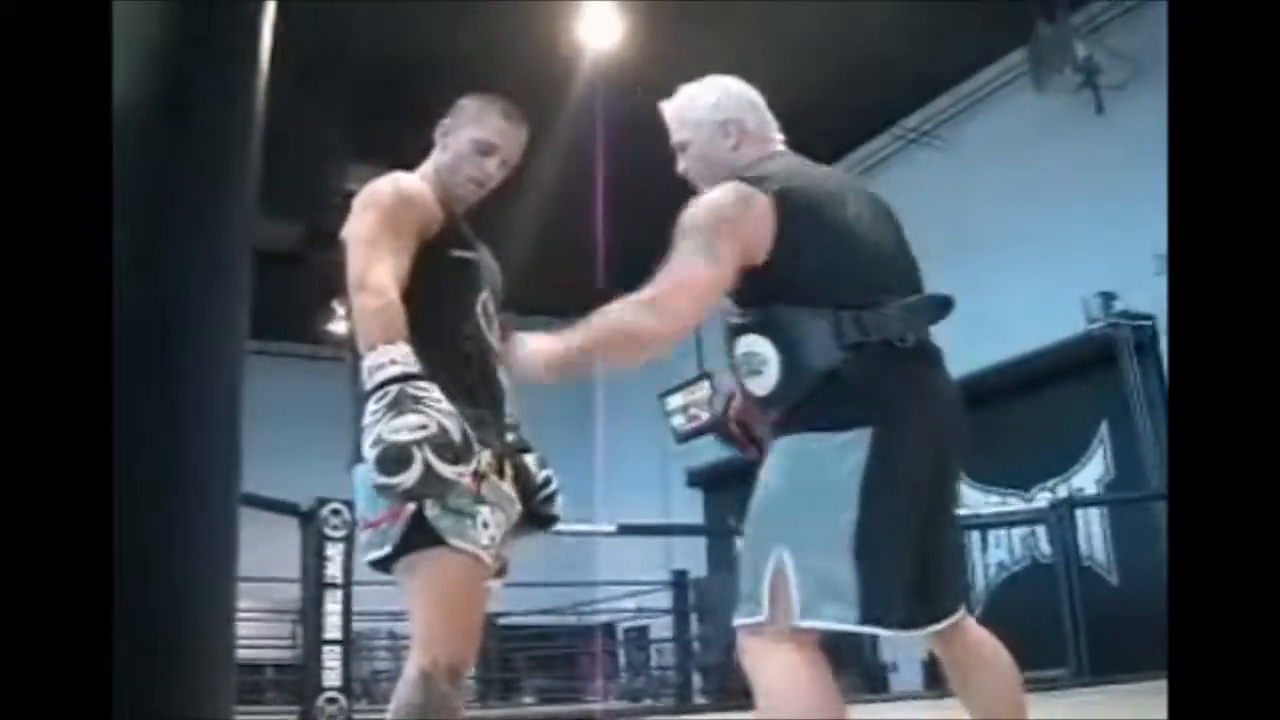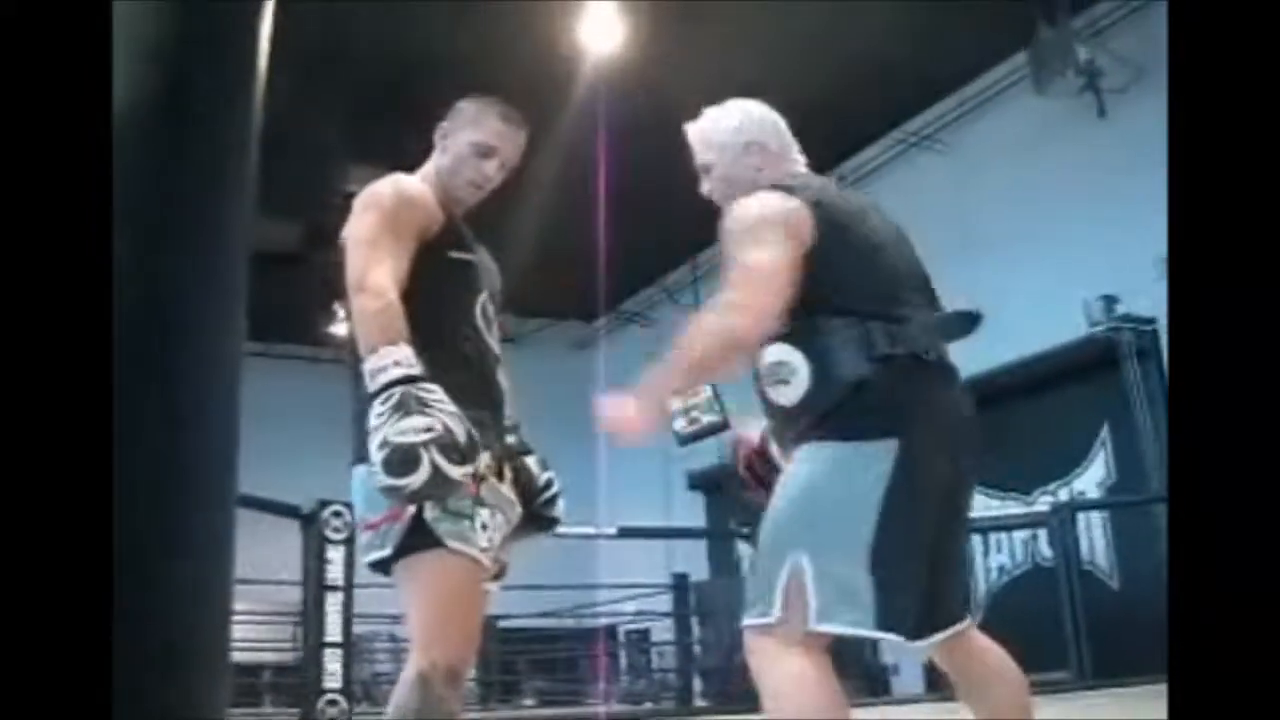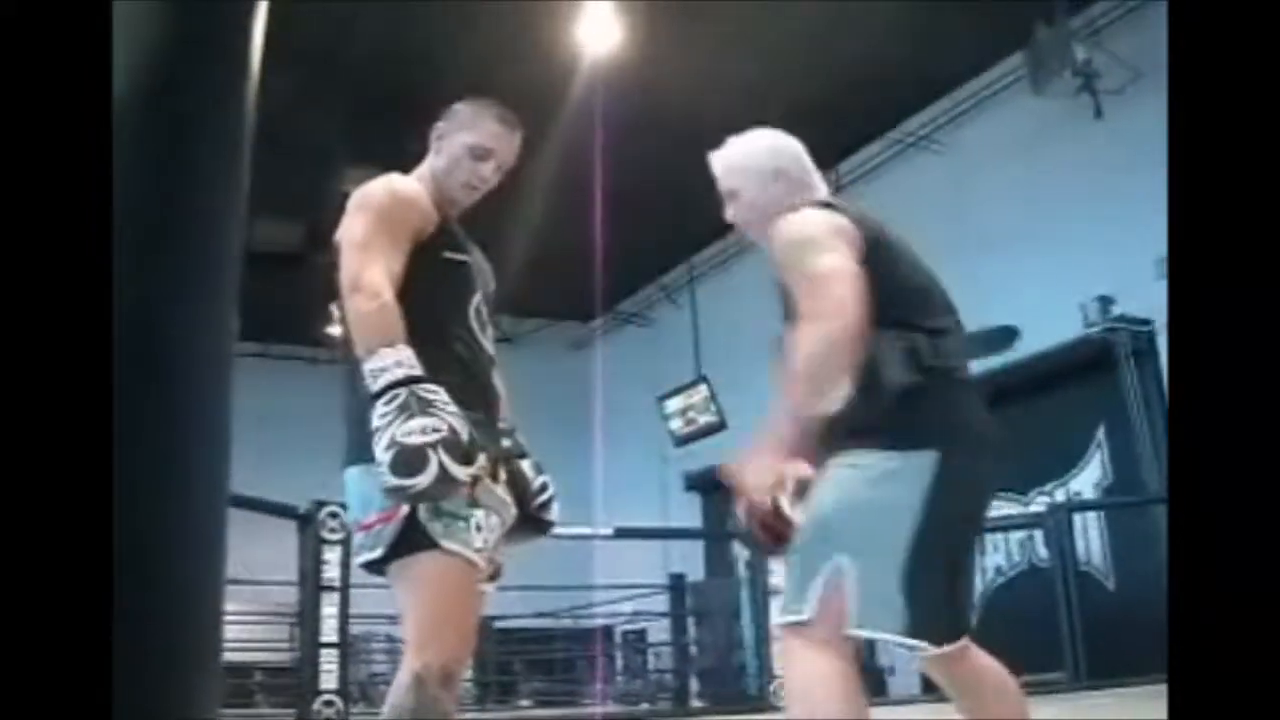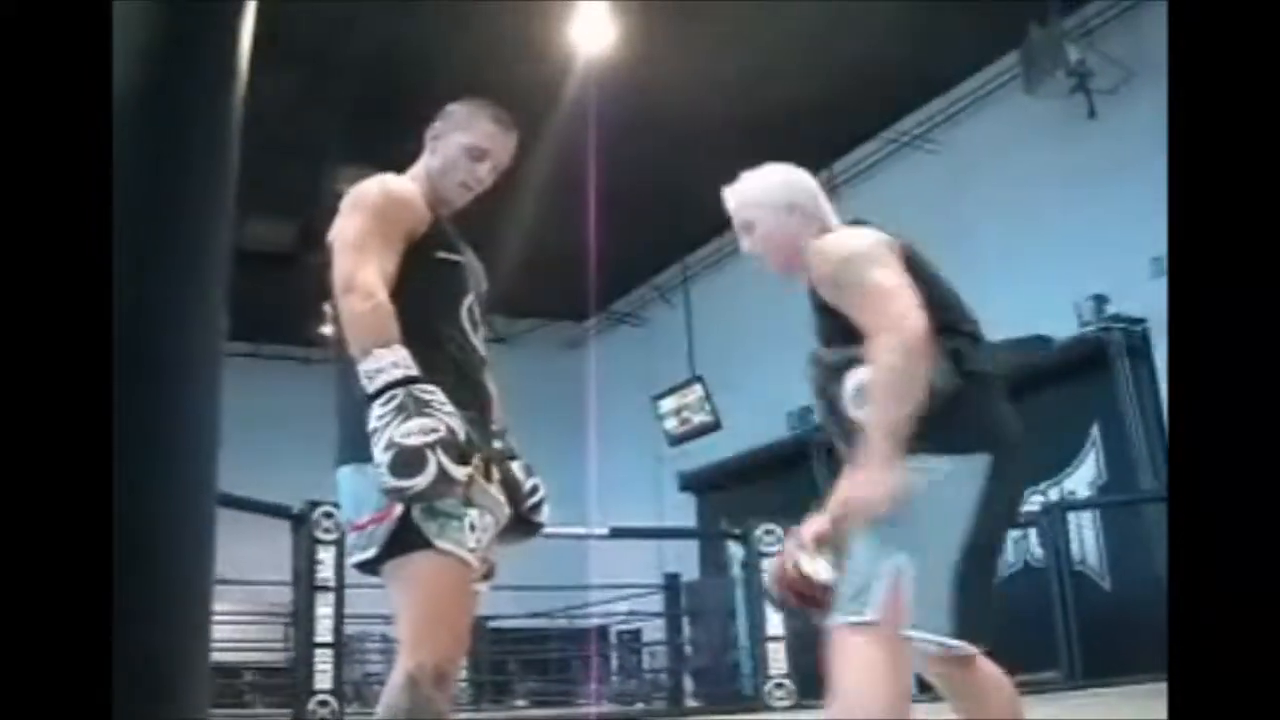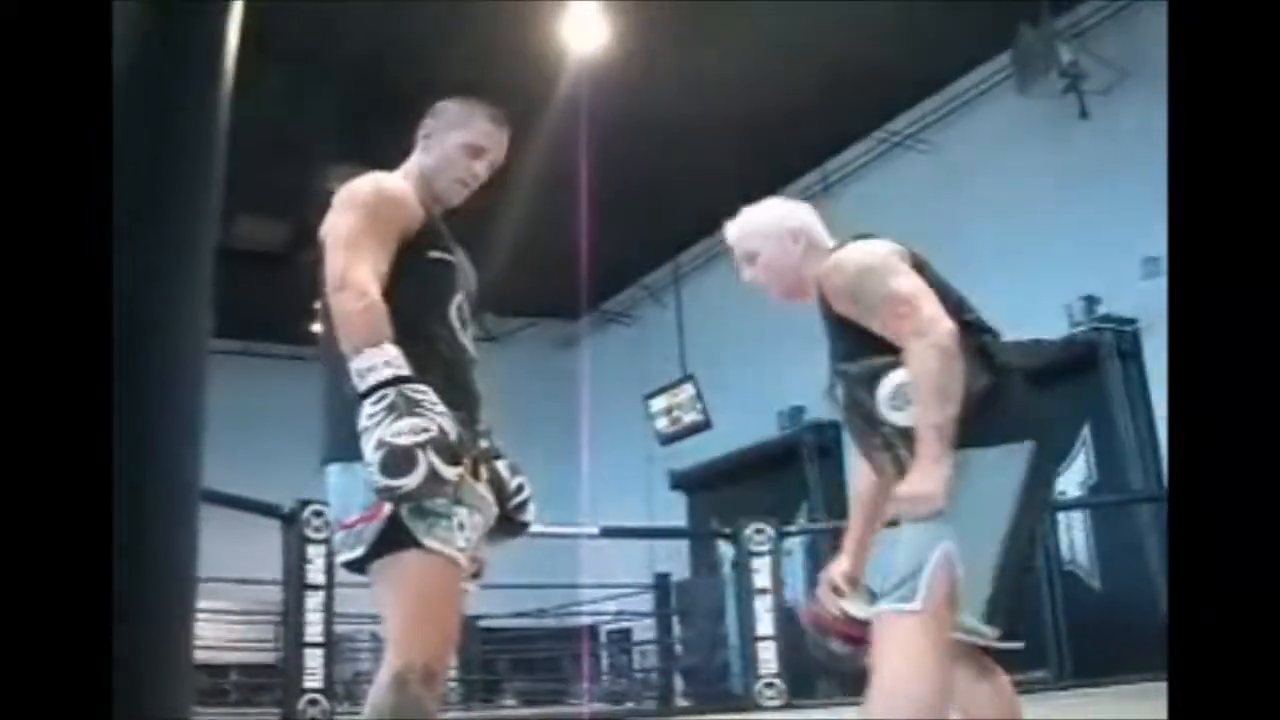
dt=0.1s
person 1, frame 1
left shoulder: (468, 247)
right shoulder: (398, 198)
right elbow: (372, 292)
left wrist: (513, 448)
right wrist: (396, 396)
left hip: (468, 450)
right hip: (423, 444)
left knee: (450, 653)
right knee: (443, 651)
person 1, frame 2
left shoulder: (468, 249)
right shoulder: (398, 199)
right elbow: (371, 293)
left wrist: (513, 449)
right wrist: (402, 397)
left hip: (469, 455)
right hip: (424, 447)
left knee: (450, 656)
right knee: (441, 654)
person 1, frame 3
left shoulder: (462, 250)
right shoulder: (392, 199)
right elbow: (366, 294)
left wrist: (509, 452)
right wrist: (403, 399)
left hip: (463, 455)
right hip: (419, 447)
left knee: (446, 656)
right knee: (436, 655)
person 1, frame 4
left shoulder: (454, 249)
right shoulder: (386, 198)
right elbow: (360, 292)
left wrist: (499, 454)
right wrist: (399, 399)
left hip: (455, 457)
right hip: (410, 452)
left knee: (440, 655)
right knee: (431, 655)
person 1, frame 5
left shoulder: (444, 248)
right shoulder: (378, 196)
right elbow: (352, 291)
left wrist: (486, 455)
right wrist: (389, 398)
left hip: (442, 454)
right hip: (398, 450)
left knee: (428, 655)
right knee: (418, 653)
person 2, frame 1
left shoulder: (729, 204)
right shoulder: (846, 192)
left elbow: (658, 316)
left wrist: (554, 354)
left hip: (842, 422)
right hip: (920, 409)
left knee: (773, 633)
right knee: (944, 619)
person 2, frame 2
left shoulder: (763, 212)
right shoulder: (858, 216)
left elbow: (744, 319)
left wrist: (646, 399)
right wrist: (787, 428)
left hip: (862, 435)
right hip: (929, 424)
left knee: (780, 636)
right knee: (944, 633)
person 2, frame 3
left shoulder: (804, 229)
right shoulder: (860, 239)
left elbow: (833, 329)
left wrist: (773, 445)
right wrist: (812, 463)
left hip: (903, 446)
right hip: (943, 441)
left knee: (809, 636)
right knee: (939, 646)
person 2, frame 4
left shoulder: (839, 252)
right shoulder: (843, 285)
left elbow: (907, 335)
right elbow: (872, 427)
left wrist: (877, 468)
right wrist: (830, 517)
left hip: (948, 456)
right hip: (955, 457)
left knee: (862, 641)
right knee: (940, 645)
person 2, frame 5
left shoulder: (855, 267)
right shoulder: (850, 318)
left elbow: (935, 337)
right elbow: (876, 452)
left wrist: (933, 462)
right wrist: (851, 557)
left knee: (906, 629)
right knee: (943, 642)
